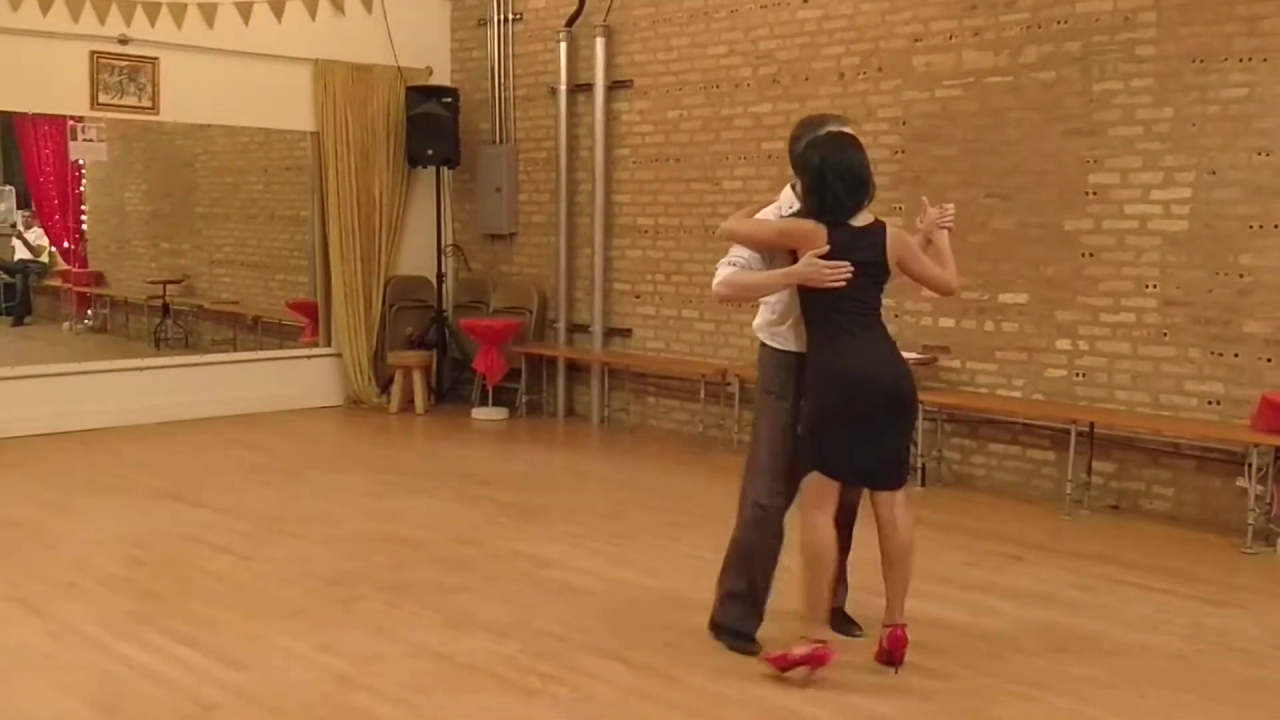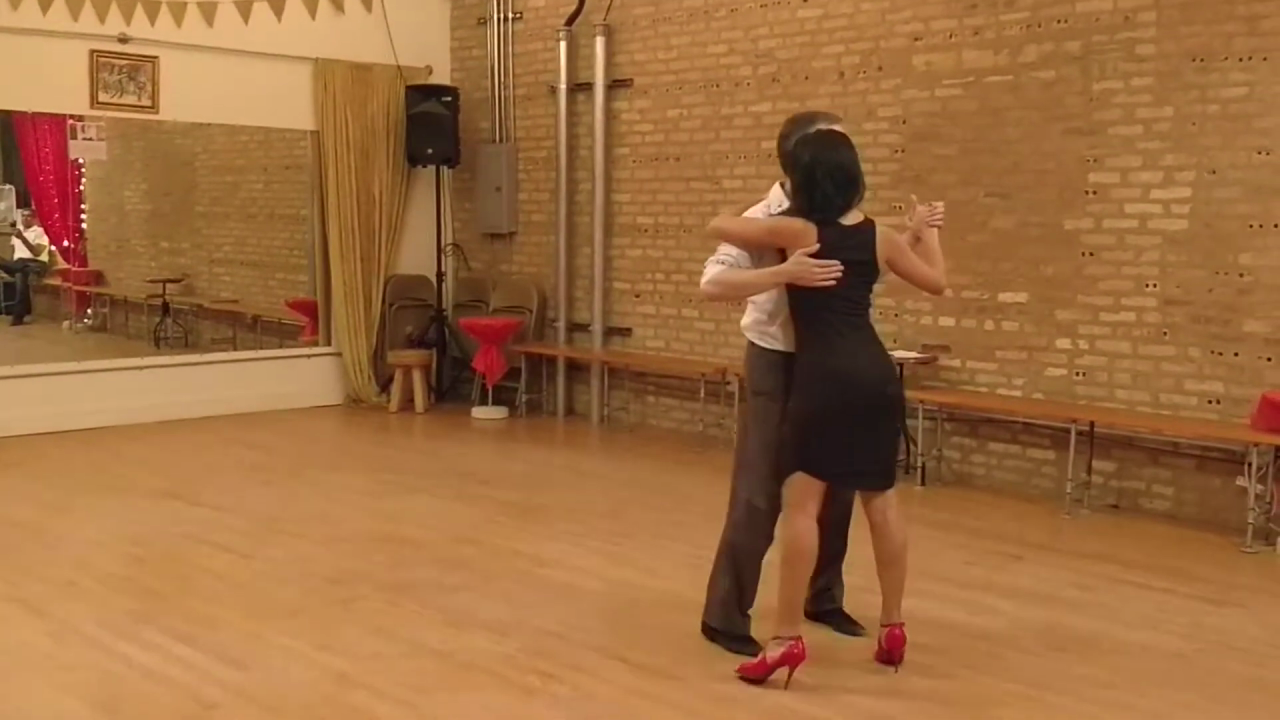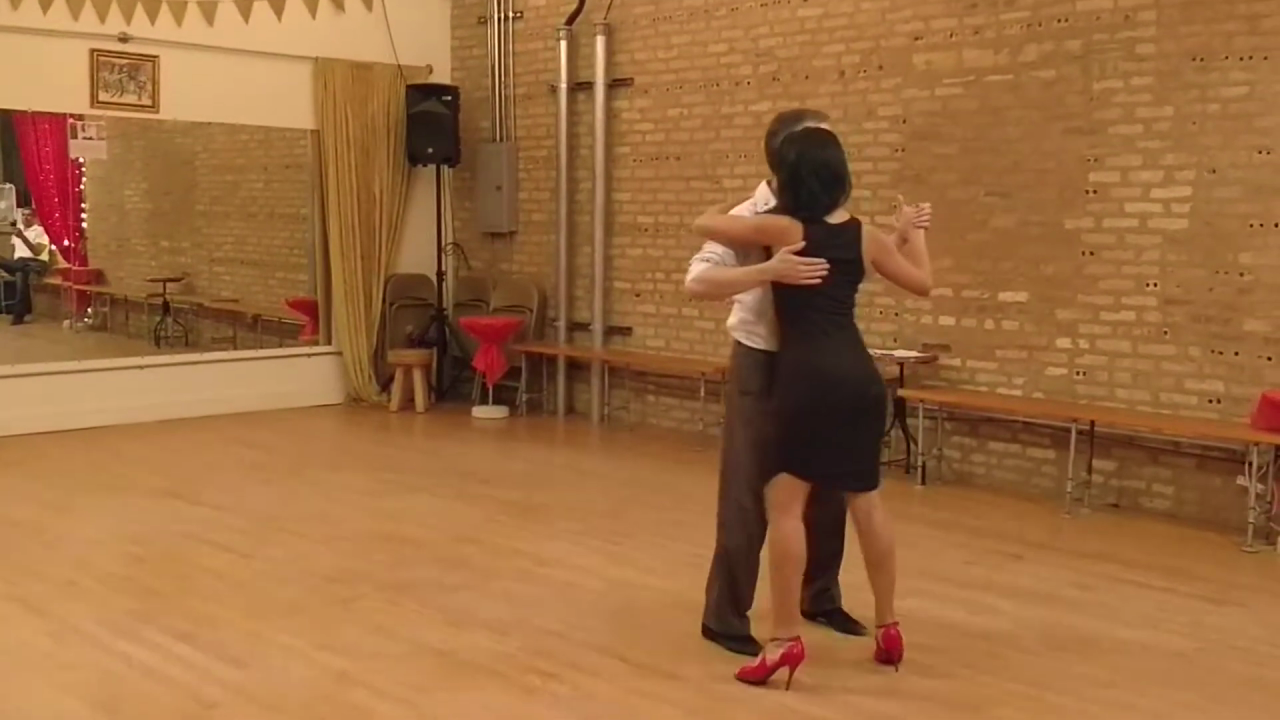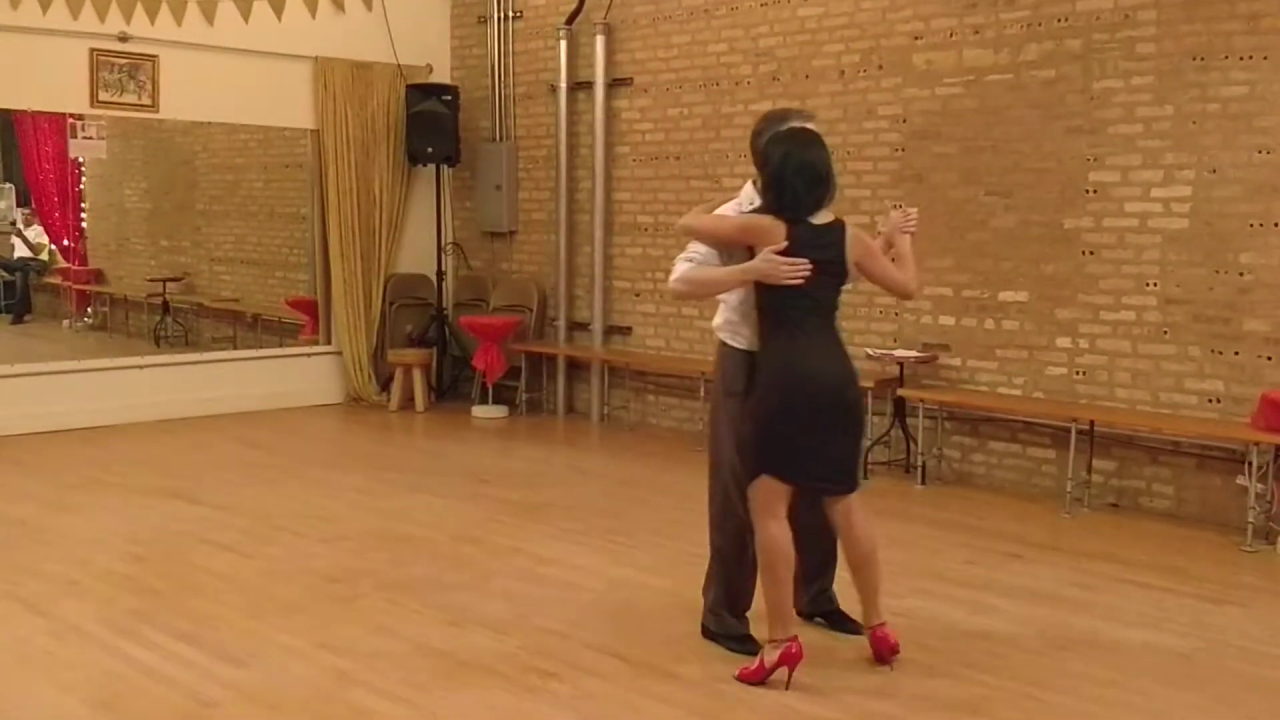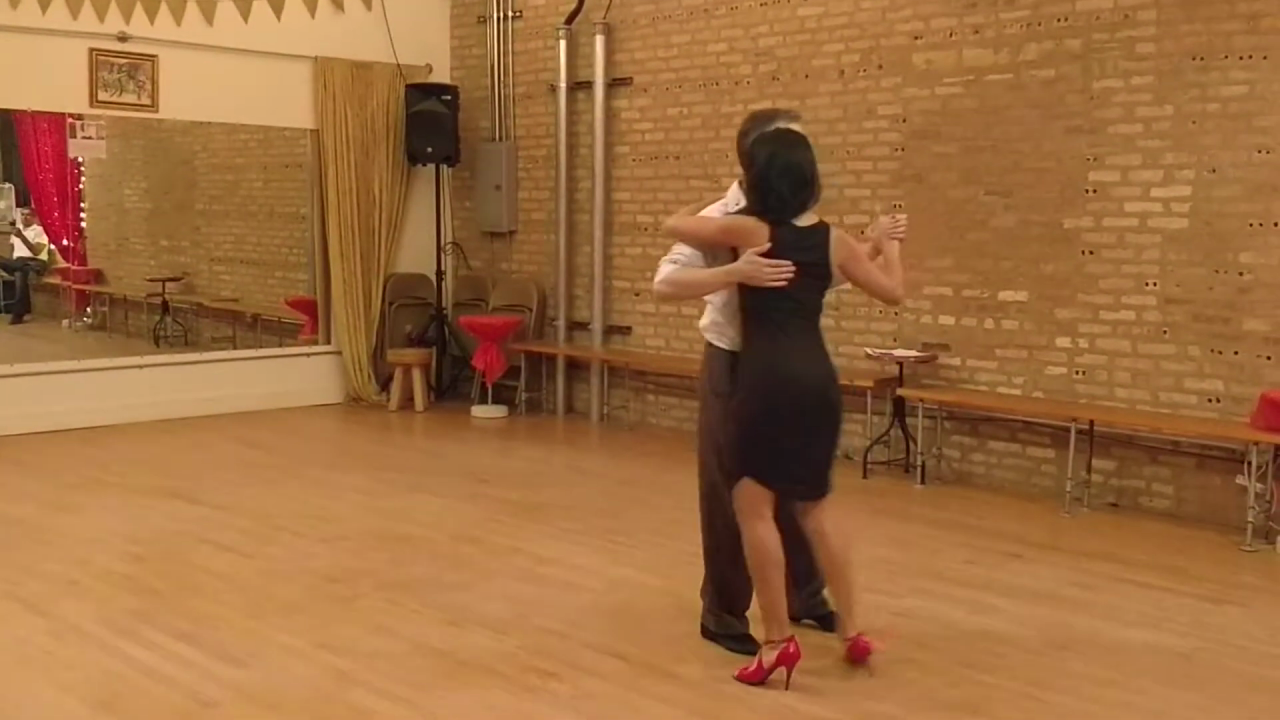
dt=0.1s
person 1, frame 1
left shoulder: (806, 233)
right shoulder: (889, 237)
left elbow: (729, 229)
right elbow: (947, 283)
left wrist: (753, 215)
right wrist: (938, 233)
left hip: (838, 377)
right hip: (889, 374)
left knee: (817, 502)
right knee: (890, 500)
left ankle: (815, 636)
right ankle: (895, 626)
person 1, frame 2
left shoulder: (795, 231)
right shoulder: (878, 235)
left elbow: (718, 227)
right elbow: (936, 280)
left wrist: (744, 213)
right wrist: (926, 231)
left hip: (826, 377)
right hip: (876, 374)
left knee: (799, 503)
right knee: (881, 501)
left ankle: (788, 637)
right ankle: (893, 626)
person 1, frame 3
left shoulder: (782, 229)
right shoulder: (865, 235)
left elbow: (704, 224)
right elbow: (921, 282)
left wrist: (726, 211)
right wrist: (913, 232)
left hip: (808, 377)
right hip: (859, 375)
left knee: (784, 504)
right knee: (866, 502)
left ankle: (784, 639)
right ankle: (888, 626)
person 1, frame 4
left shoulder: (765, 229)
right shoulder: (849, 237)
left elbow: (688, 224)
right elbow: (906, 286)
left wrist: (710, 209)
right wrist: (901, 237)
left hip: (786, 379)
right hip: (837, 378)
left knee: (768, 507)
right knee: (845, 505)
left ankle: (782, 639)
right ankle: (878, 627)
person 1, frame 5
left shoulder: (748, 230)
right shoulder: (833, 239)
left elbow: (674, 225)
right elbow: (892, 291)
left wrist: (704, 213)
right wrist: (889, 242)
left hip: (769, 380)
right hip: (819, 381)
left knee: (754, 508)
right knee: (813, 508)
left ankle: (778, 641)
right ankle: (852, 630)
person 2, frame 1
right shoulder: (774, 224)
right elbow: (724, 286)
right wrist: (796, 274)
right hip: (787, 367)
left knee: (843, 491)
right knee: (769, 494)
left ankle: (828, 598)
right ankle: (733, 612)
person 2, frame 2
right shoulder: (763, 222)
right elbow: (712, 284)
right wrist: (785, 273)
right hip: (776, 366)
left knee: (835, 491)
right knee: (759, 494)
left ankle: (824, 598)
right ankle: (725, 615)
person 2, frame 3
right shoulder: (750, 220)
right elbow: (697, 282)
right wrist: (770, 271)
right hip: (761, 366)
left knee: (827, 489)
right knee: (748, 494)
left ankle: (819, 597)
right ankle: (724, 616)
person 2, frame 4
right shoulder: (736, 220)
right elbow: (680, 281)
right wrist: (752, 271)
right hip: (748, 366)
left knee: (815, 489)
right knee: (739, 495)
left ankle: (815, 597)
right ankle: (723, 615)
person 2, frame 5
right shoulder: (722, 221)
right elbow: (663, 284)
right wrist: (732, 272)
right hip: (735, 368)
right knee: (729, 494)
left ankle: (805, 597)
right ankle: (723, 615)
